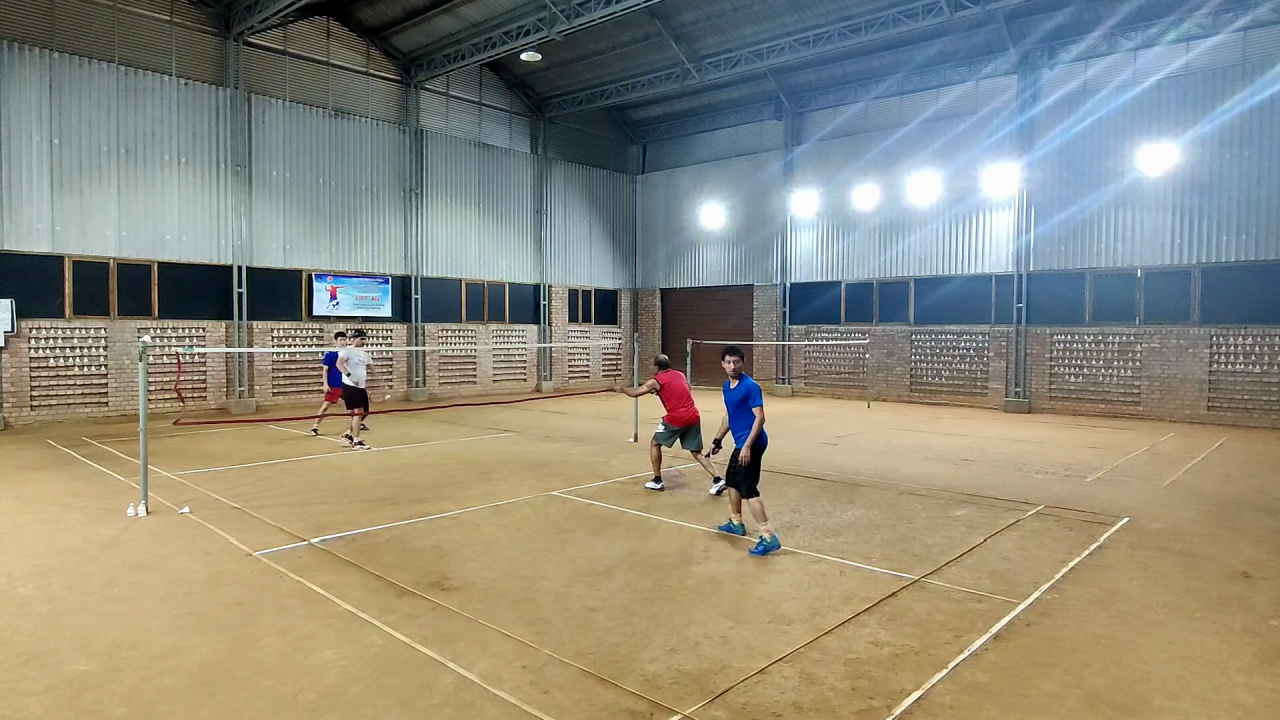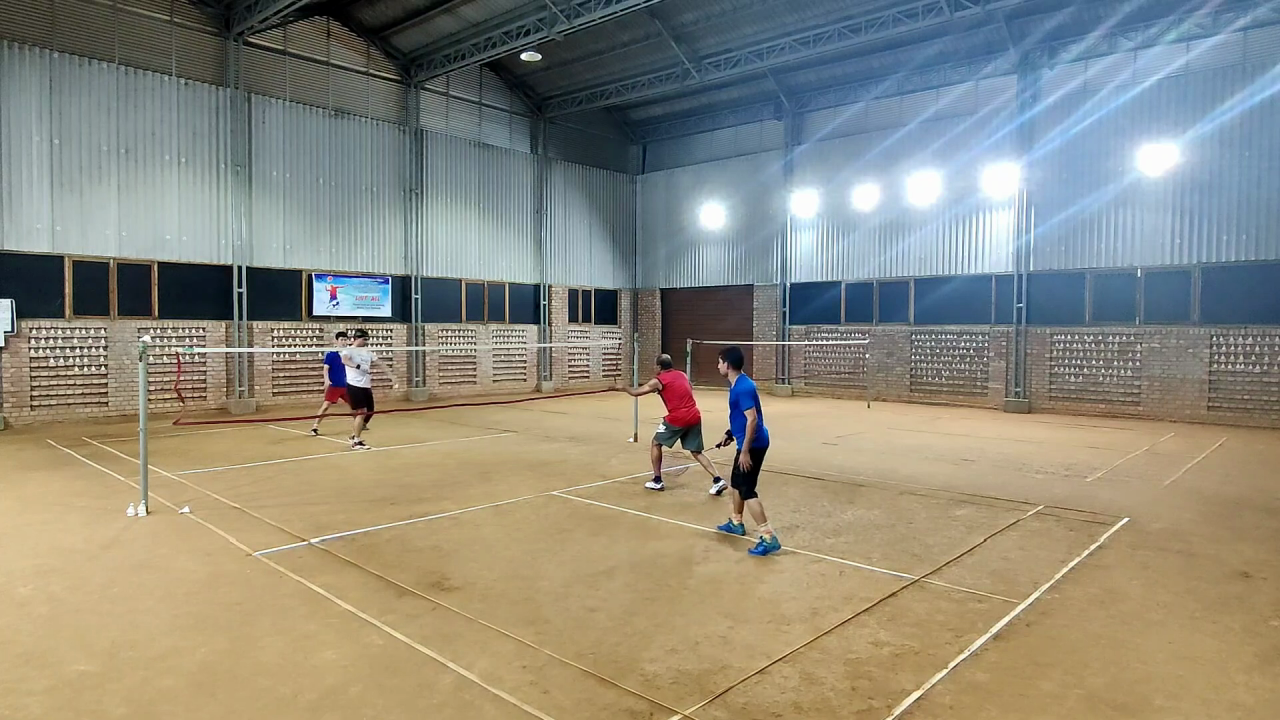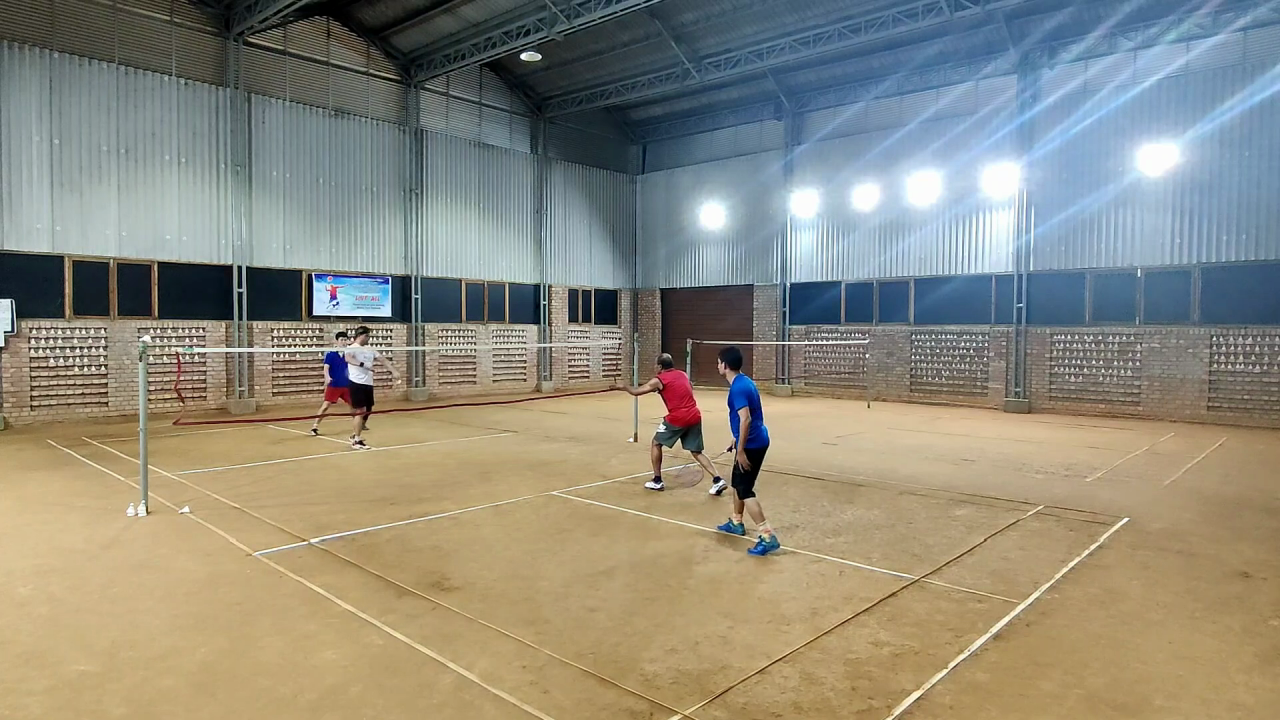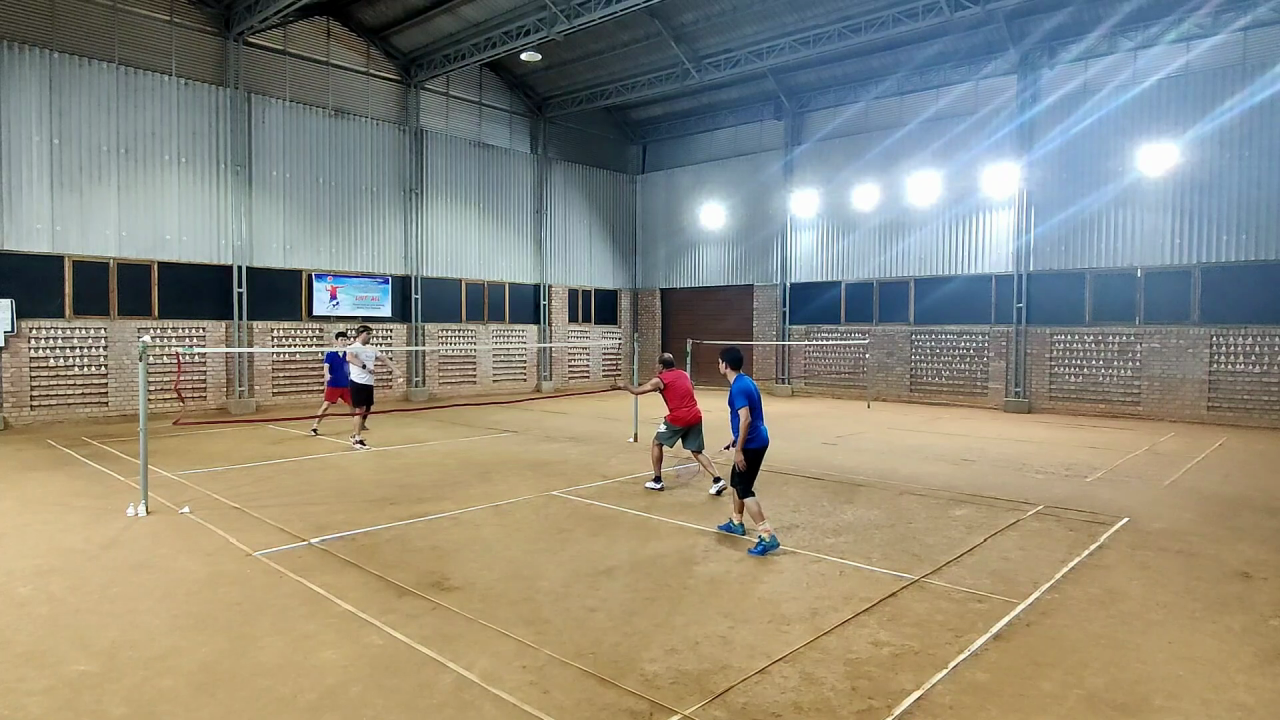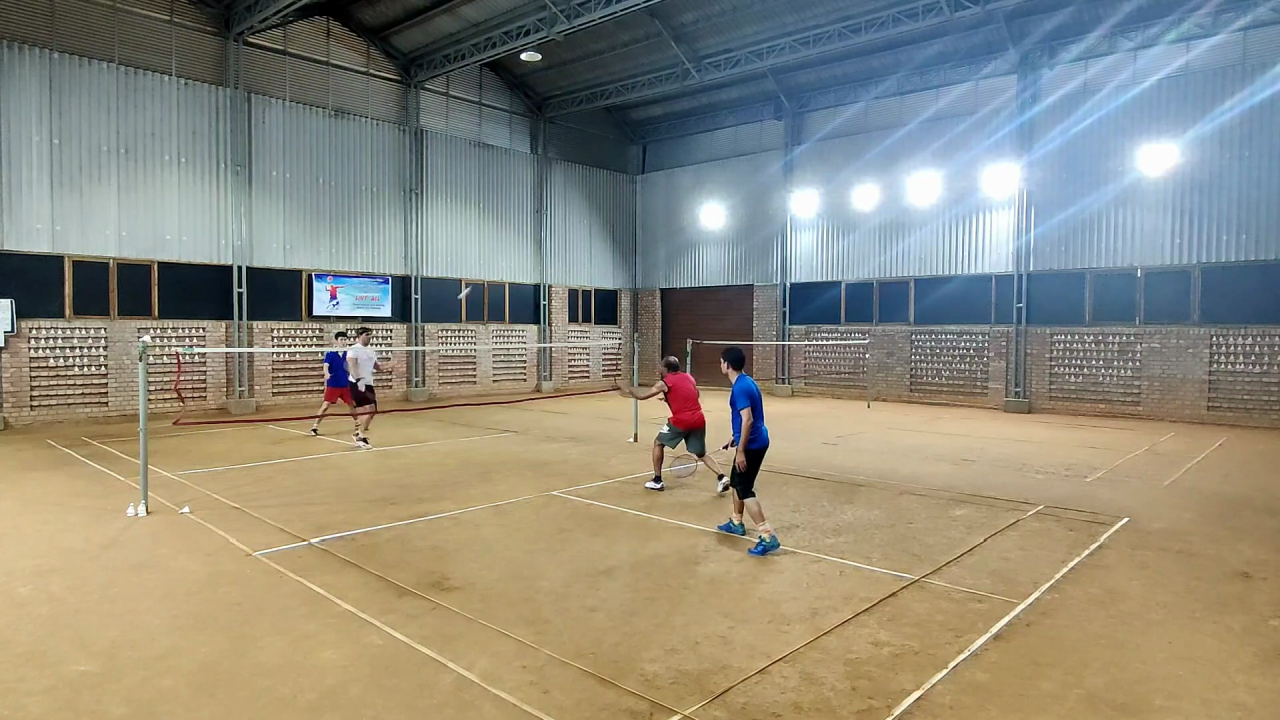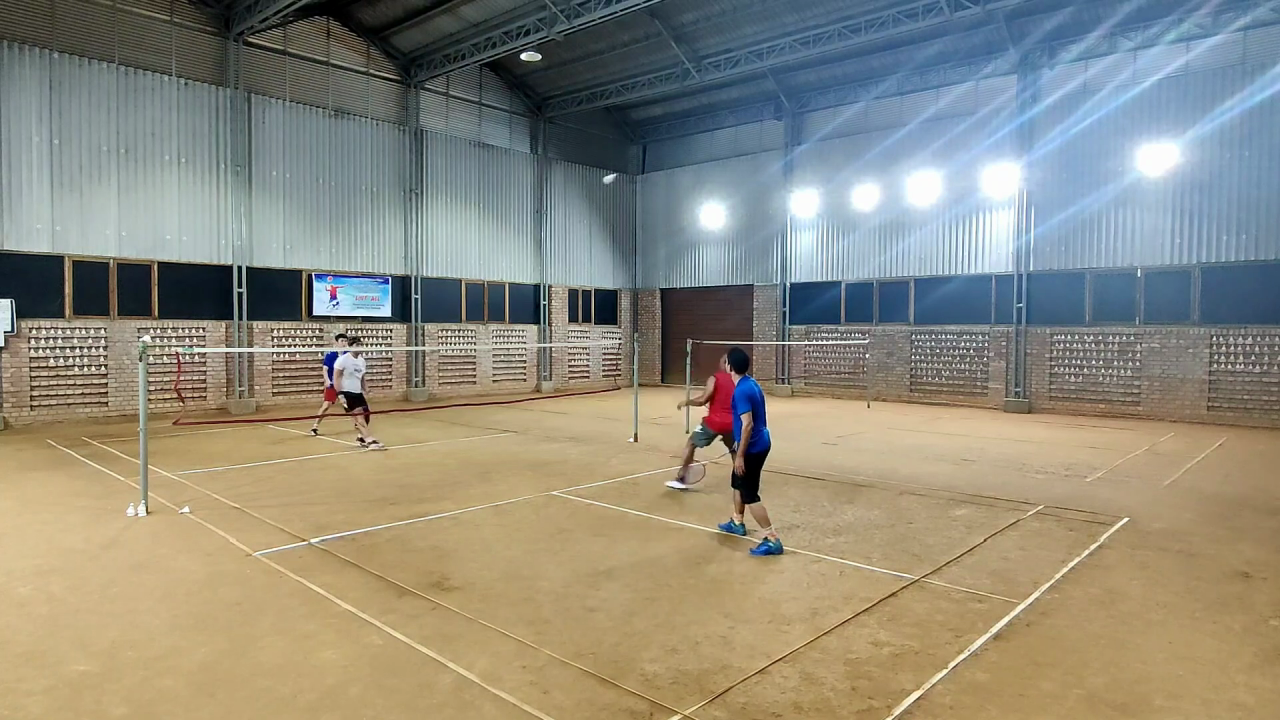
dt=0.3s
person 1, frame 1
left shoulder: (750, 386)
right shoulder: (727, 386)
left elbow: (760, 417)
left wrist: (748, 445)
right wrist: (718, 440)
left hip: (751, 444)
right hip: (741, 443)
left knee: (748, 489)
right knee: (732, 480)
left ankle: (769, 537)
right ankle: (736, 523)
person 1, frame 2
left shoulder: (744, 387)
right shoulder: (736, 385)
left elbow: (752, 420)
left wrist: (745, 451)
right wrist: (730, 433)
left hip: (752, 445)
right hip: (746, 444)
left knee: (747, 490)
right knee: (736, 482)
left ankle: (769, 538)
right ankle: (736, 523)
person 1, frame 3
left shoulder: (738, 387)
right shoulder: (744, 382)
left elbow: (745, 419)
left wrist: (741, 450)
right wrist: (738, 442)
left hip: (752, 444)
right hip: (754, 441)
left knee: (745, 490)
right knee: (737, 482)
left ankle: (768, 537)
right ankle: (736, 523)
person 1, frame 4
left shoulder: (738, 387)
right shoulder: (745, 381)
left elbow: (745, 419)
left wrist: (739, 450)
right wrist: (736, 439)
left hip: (751, 444)
right hip: (754, 441)
left knee: (744, 490)
right knee: (736, 482)
left ankle: (768, 537)
right ankle: (736, 523)
person 1, frame 5
left shoulder: (740, 387)
right shoulder: (746, 382)
left elbow: (748, 420)
left wrist: (741, 451)
right wrist: (735, 437)
left hip: (751, 445)
right hip: (753, 442)
left knee: (744, 490)
right knee: (736, 481)
left ankle: (768, 537)
right ankle: (736, 522)
person 1, frame 6
left shoulder: (741, 391)
right shoulder: (750, 384)
left elbow: (747, 425)
left wrist: (739, 455)
left hip: (752, 448)
right hip: (757, 444)
left knee: (749, 494)
right knee: (738, 483)
left ankle: (772, 540)
right ankle: (737, 522)
